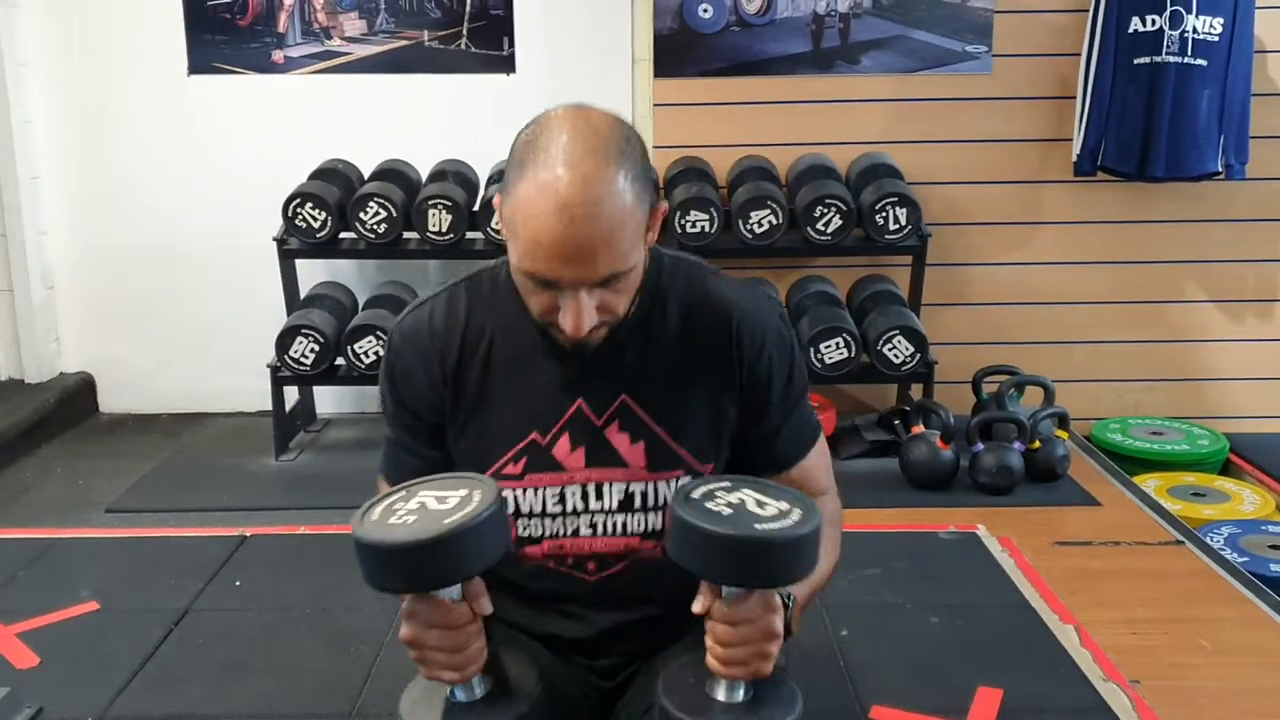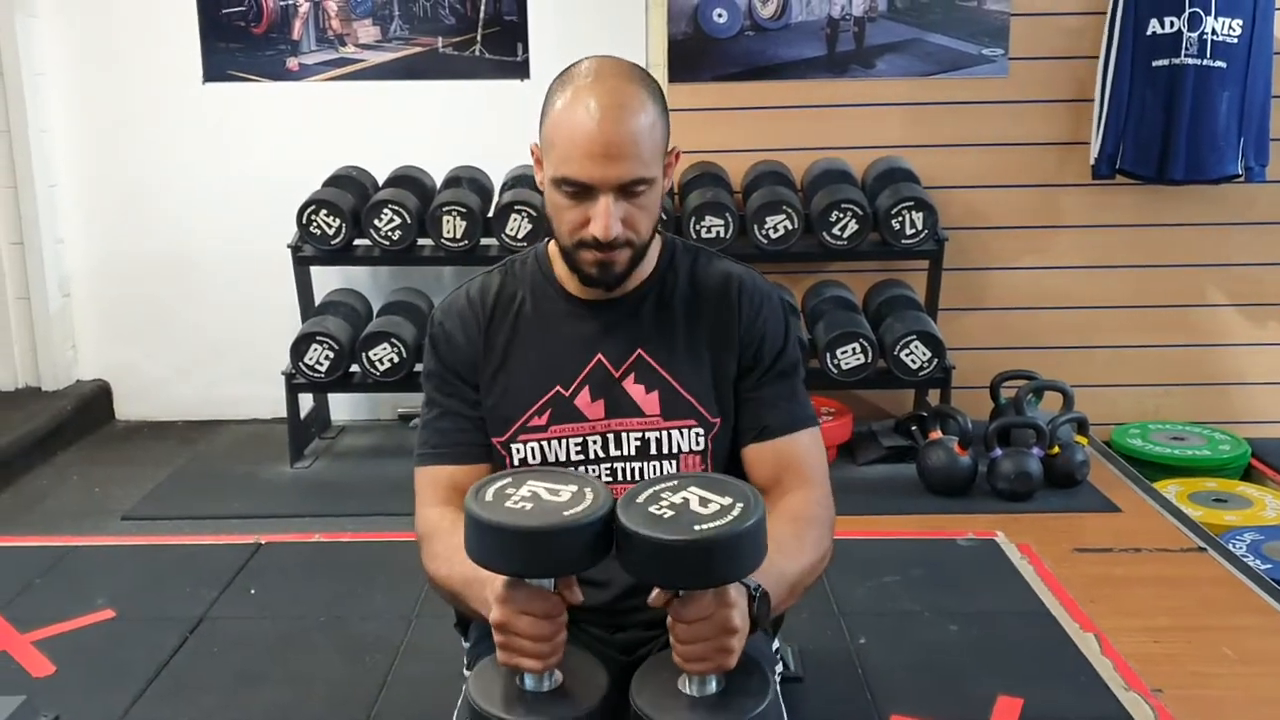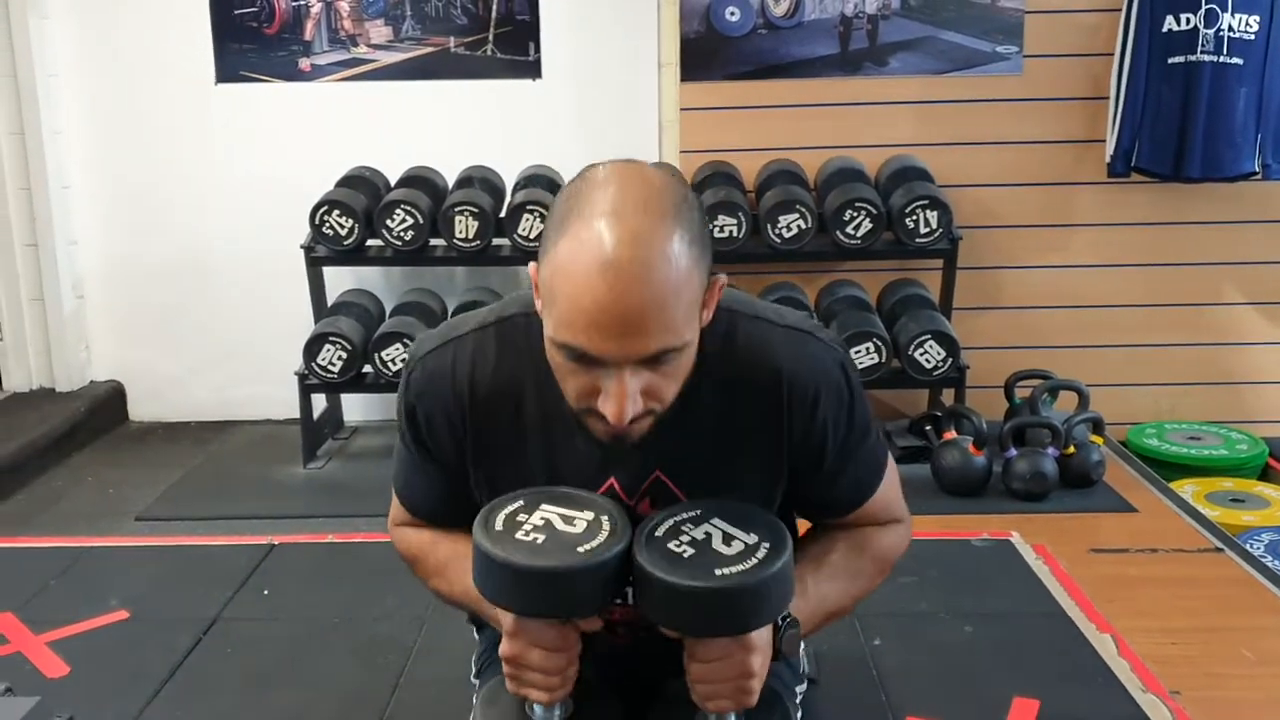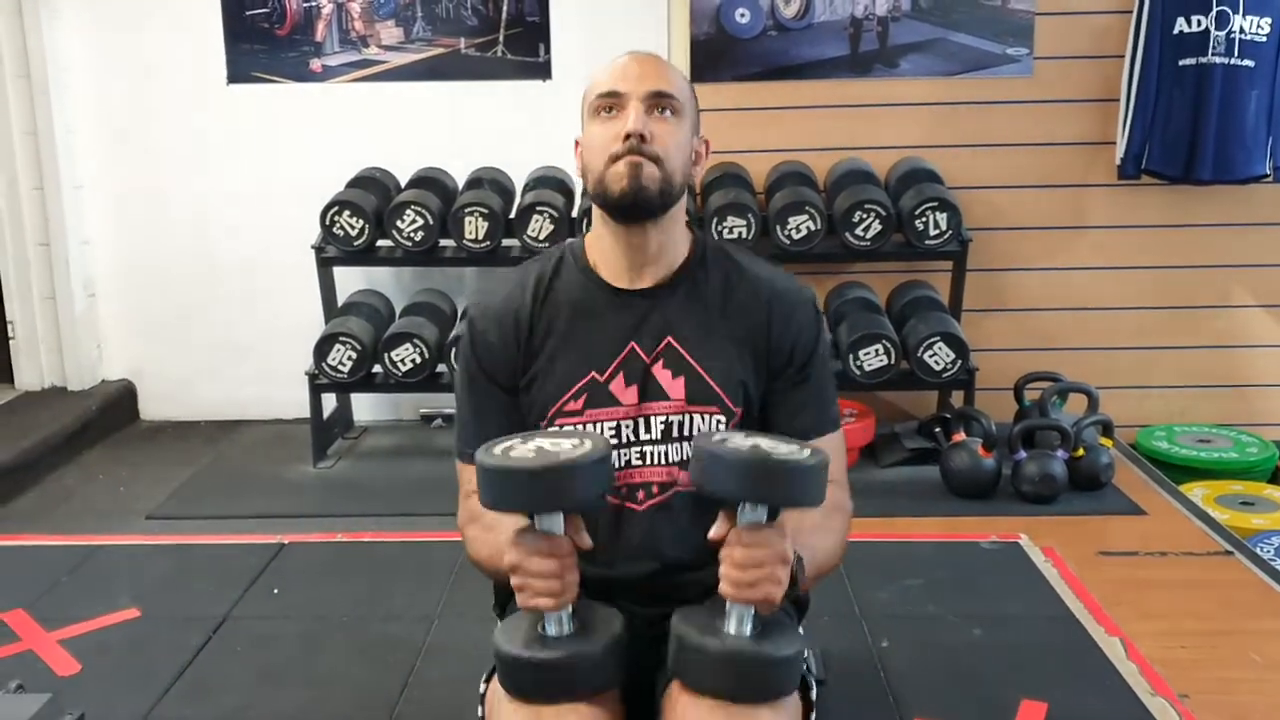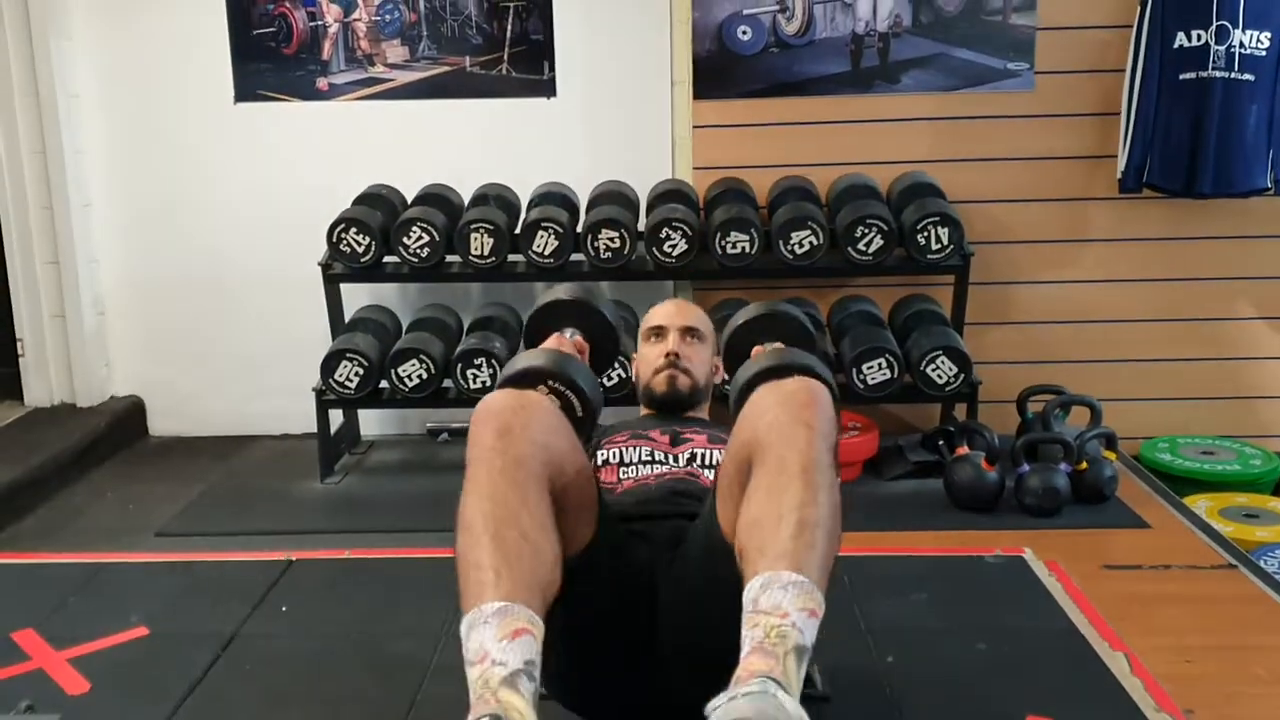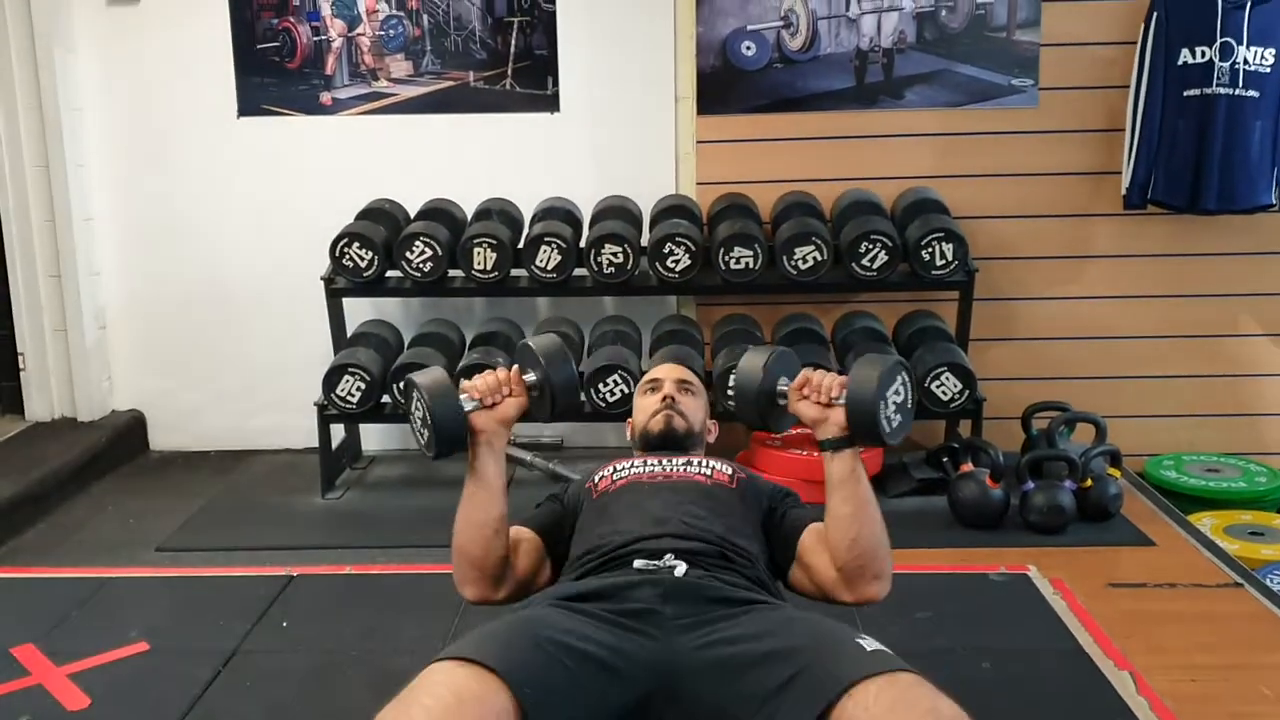
dt=0.7s
person 1, frame 1
left shoulder: (741, 329)
right shoulder: (432, 343)
left elbow: (811, 498)
left wrist: (776, 598)
right wrist: (427, 597)
left hip: (683, 641)
right hip: (518, 641)
person 1, frame 2
left shoulder: (743, 308)
right shoulder: (471, 321)
left elbow: (801, 498)
right elbow: (443, 511)
left wrist: (748, 593)
right wrist: (493, 589)
left hip: (700, 633)
right hip: (535, 635)
person 1, frame 3
left shoulder: (798, 371)
right shoulder: (451, 375)
left elbow: (878, 523)
right elbow: (418, 525)
left wrist: (772, 618)
right wrist: (507, 602)
left hip: (725, 657)
right hip: (542, 658)
person 1, frame 4
left shoulder: (775, 306)
right shoulder: (507, 316)
left elbow: (825, 490)
right elbow: (481, 502)
left wrist: (789, 556)
right wrist: (516, 549)
left hip: (723, 608)
right hip: (568, 613)
person 1, frame 5
left shoulder: (748, 446)
right shoulder: (592, 444)
right elbow: (533, 521)
left wrist: (778, 410)
right wrist: (546, 412)
left hip: (717, 626)
right hip: (600, 623)
left knee: (798, 402)
right knee: (509, 414)
person 1, frame 6
left shoulder: (759, 493)
right shoulder: (582, 493)
left elbow: (860, 579)
right elbow: (484, 578)
left wrist: (837, 439)
right wrist: (487, 440)
